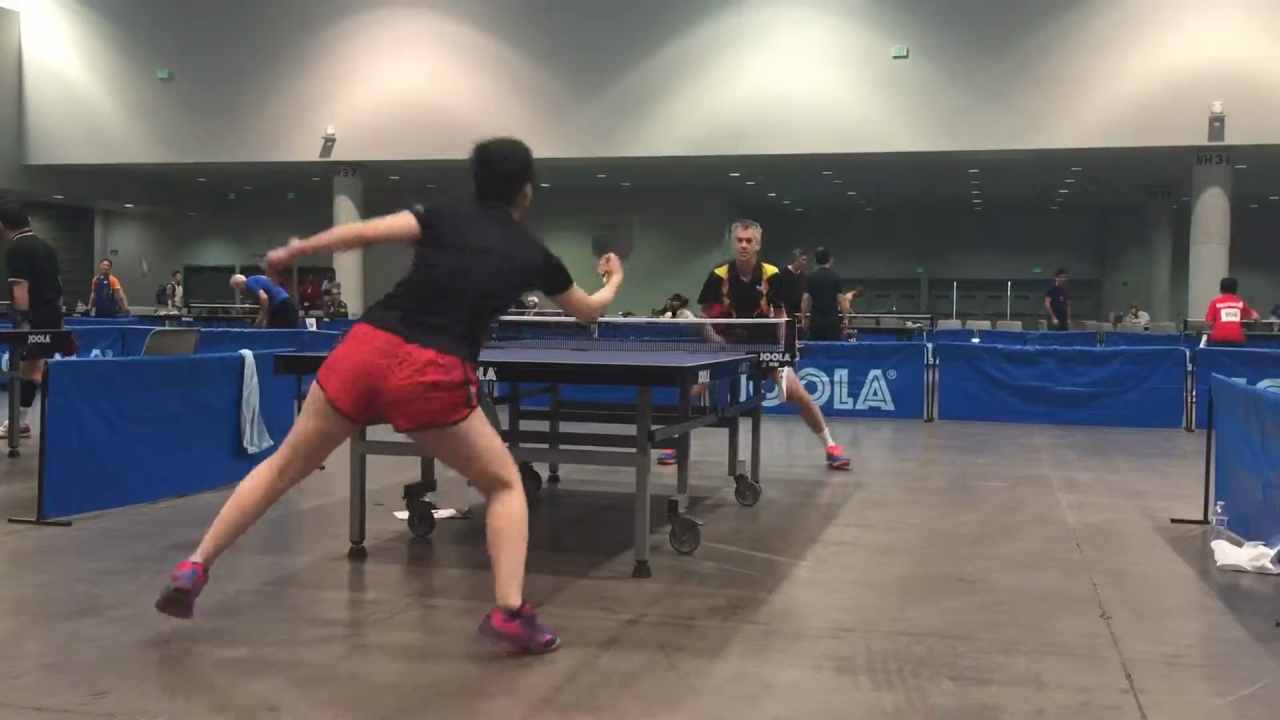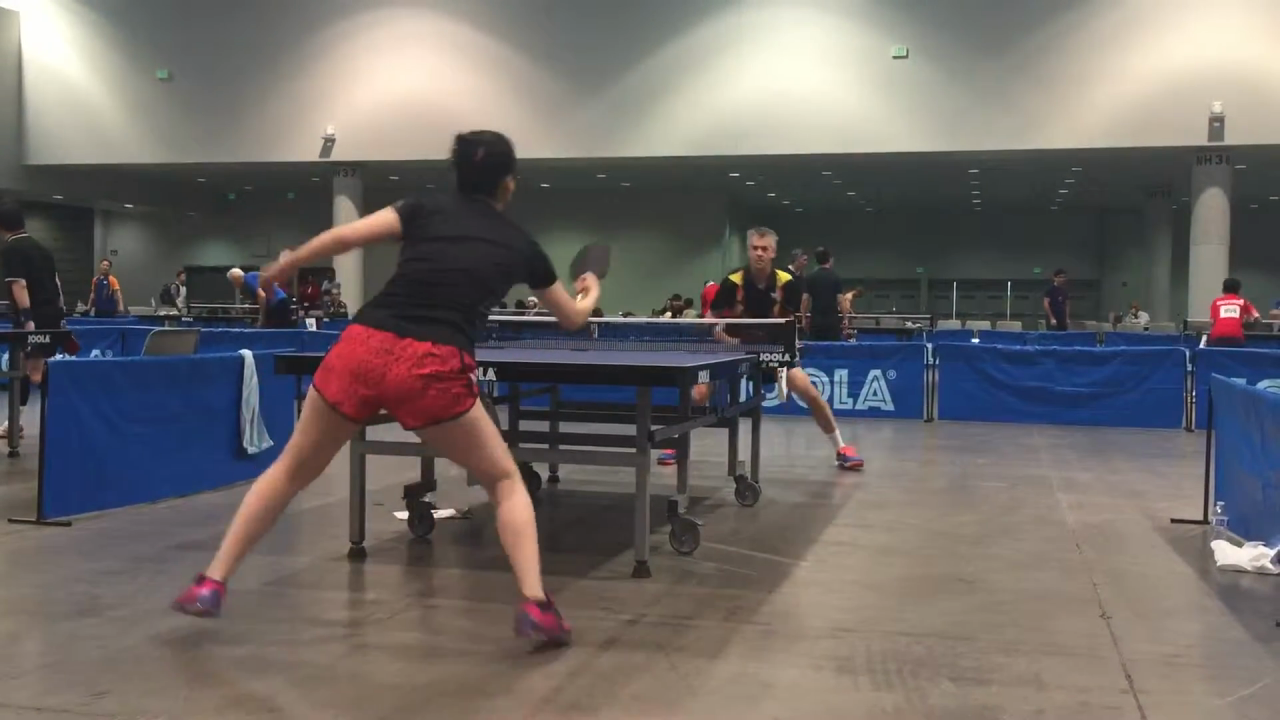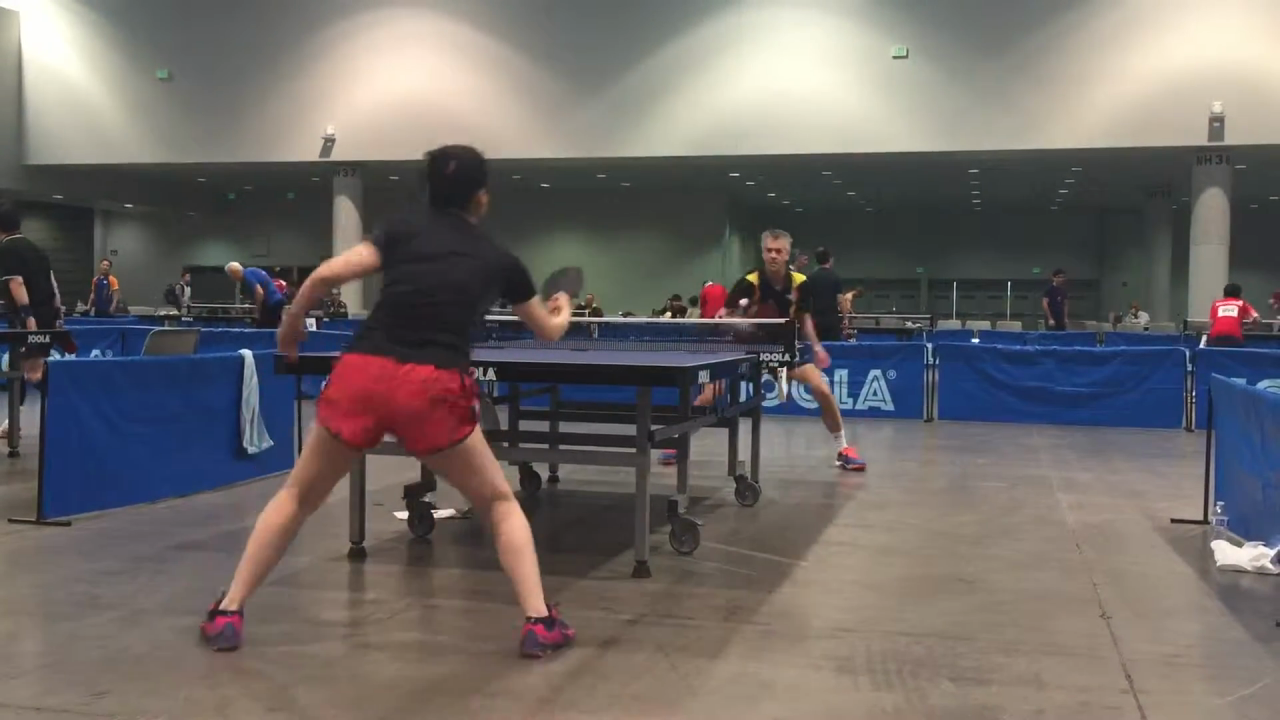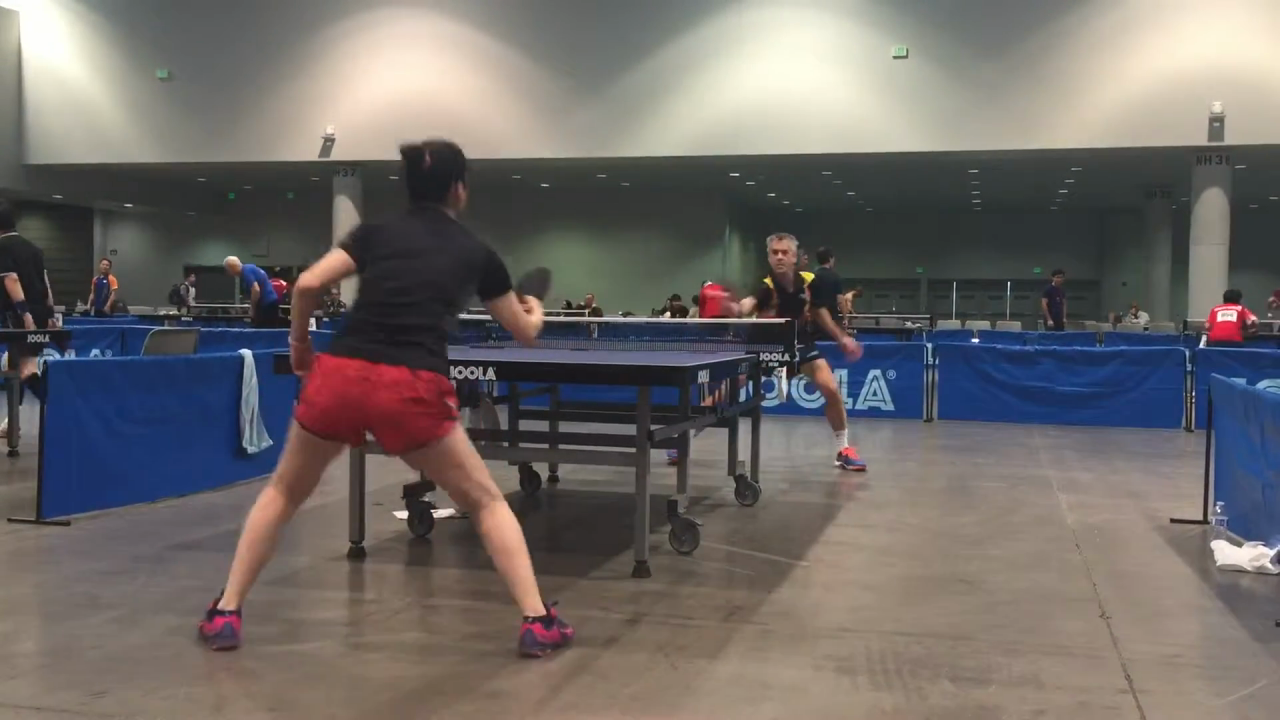
dt=0.1s
person 1, frame 1
left shoulder: (444, 215)
right shoulder: (535, 256)
left elbow: (365, 232)
right elbow: (589, 309)
left wrist: (293, 252)
right wrist: (612, 282)
left hip: (366, 350)
right hip: (433, 377)
left knee: (286, 463)
right knee: (505, 486)
left ankle: (196, 568)
right ankle: (510, 613)
person 1, frame 2
left shoulder: (427, 211)
right shoulder: (521, 246)
left elbow: (349, 234)
right elbow: (572, 318)
left wrist: (285, 265)
right wrist: (590, 295)
left hip: (362, 350)
right hip: (432, 369)
left knee: (291, 471)
right knee: (505, 480)
left ankle: (211, 584)
right ankle: (536, 607)
person 1, frame 3
left shoulder: (402, 231)
right shoulder: (501, 260)
left elbow: (325, 276)
right elbow: (550, 333)
left wrist: (290, 323)
right wrist: (561, 310)
left hip: (362, 375)
right hip: (435, 391)
left knee: (298, 496)
right knee: (498, 503)
left ankle: (228, 614)
right ankle: (540, 622)
person 1, frame 4
left shoulder: (377, 232)
right shoulder: (477, 253)
left elbow: (309, 285)
right elbow: (525, 333)
left wrist: (298, 342)
right wrist: (534, 310)
left hip: (339, 374)
right hip: (412, 389)
left knee: (283, 491)
right knee: (486, 502)
left ankle: (225, 614)
right ankle: (538, 621)
person 2, frame 1
left shoulder: (771, 276)
right shoulder: (719, 276)
left elbow: (778, 313)
right elbow: (704, 311)
left knee: (796, 394)
left ankle: (831, 447)
person 2, frame 2
left shoulder: (785, 283)
right shoulder: (732, 282)
left elbow: (787, 319)
right elbow: (713, 318)
left knee: (811, 394)
right knee: (699, 394)
left ankle: (841, 448)
person 2, frame 3
left shoulder: (799, 283)
right shoulder: (750, 283)
left elbow: (803, 317)
right elbow: (723, 314)
left wrist: (816, 346)
left knee: (822, 391)
left ankle: (842, 448)
person 2, frame 4
left shoulder: (810, 282)
right shoulder: (766, 287)
left elbow: (820, 312)
right elbow: (745, 308)
left wrist: (842, 339)
left hip: (800, 341)
left knee: (831, 389)
left ankle: (842, 449)
person 3, frame 1
right shoulder: (45, 246)
left elbow: (21, 287)
right elbow: (56, 284)
left wrist: (23, 321)
right wrist: (57, 315)
left hip: (34, 319)
right hip: (51, 315)
left knee: (37, 373)
right knee: (24, 369)
person 3, frame 2
right shoulder: (40, 248)
right elbow: (56, 283)
left wrist: (27, 319)
right wrist: (59, 316)
left hip: (34, 318)
right hip: (50, 314)
left knee: (38, 372)
right knee: (22, 367)
person 3, frame 3
right shoulder: (35, 248)
right elbow: (51, 283)
left wrist: (28, 316)
right wrist: (57, 315)
left hip: (28, 318)
right hip: (46, 315)
left knee: (36, 373)
person 3, frame 4
right shoulder: (31, 247)
right elbow: (44, 281)
left wrist: (24, 312)
right wrist: (50, 314)
left hip: (18, 316)
right hip: (39, 312)
left knee: (26, 369)
